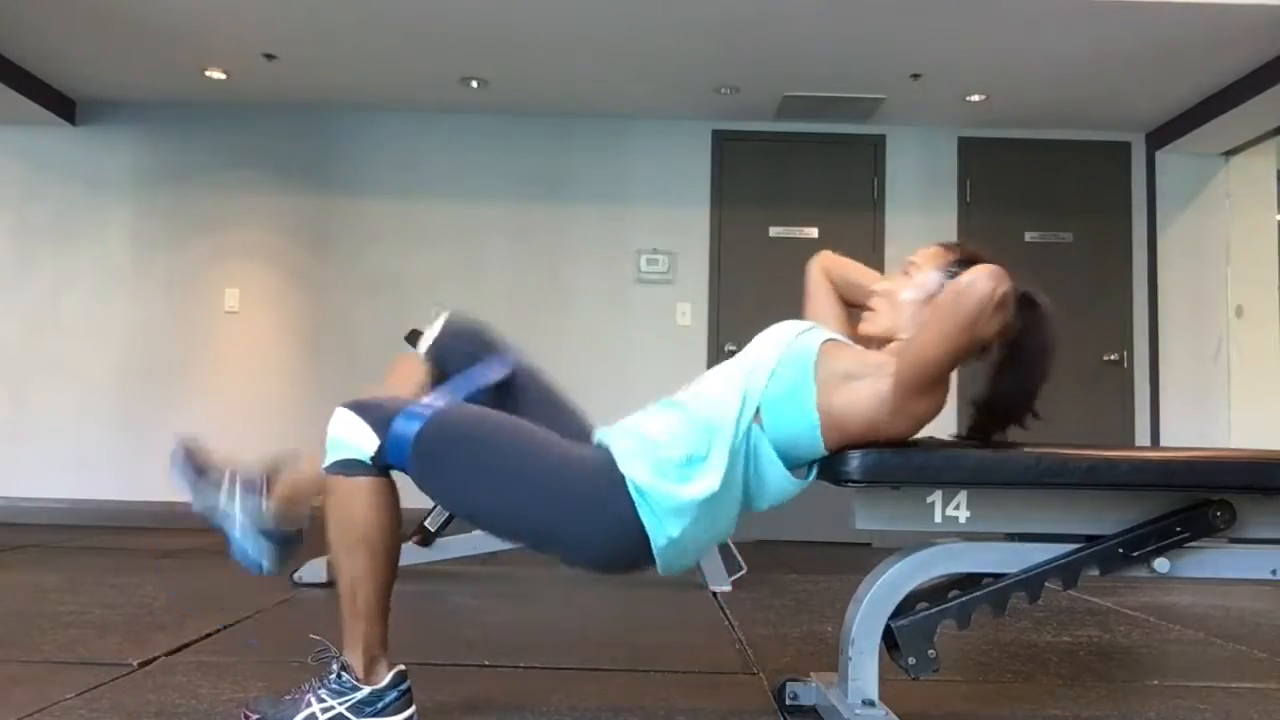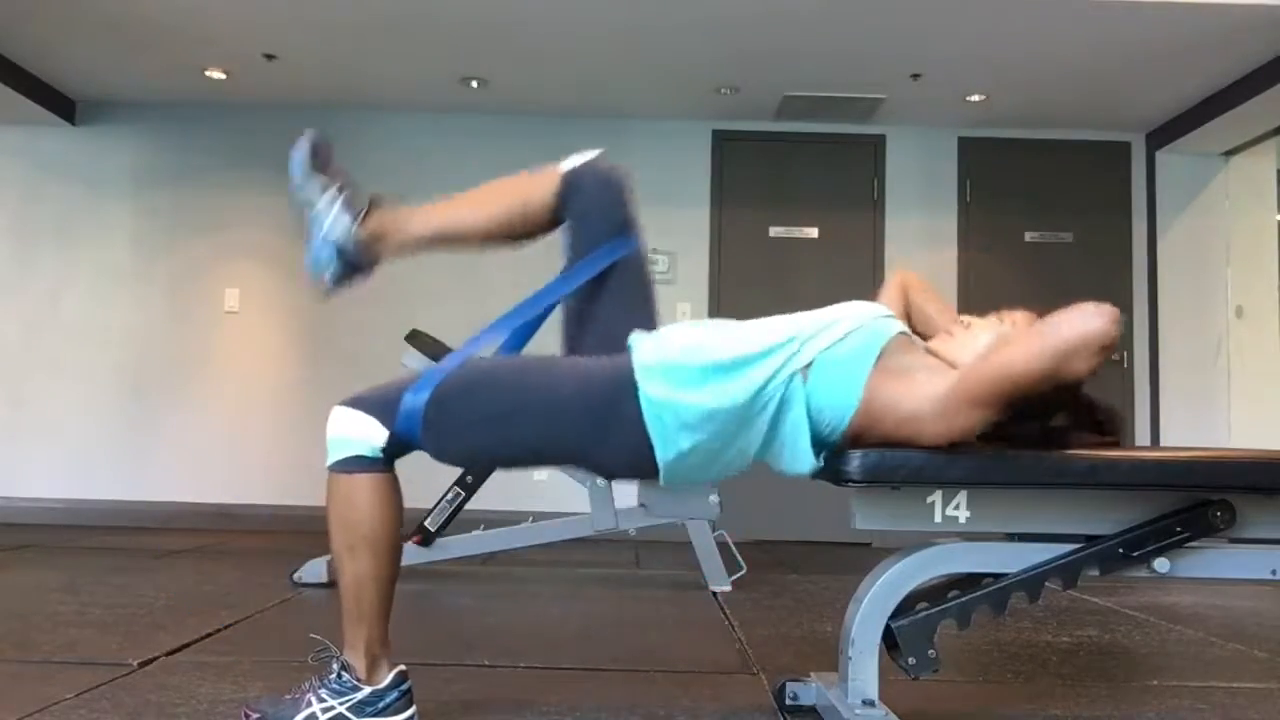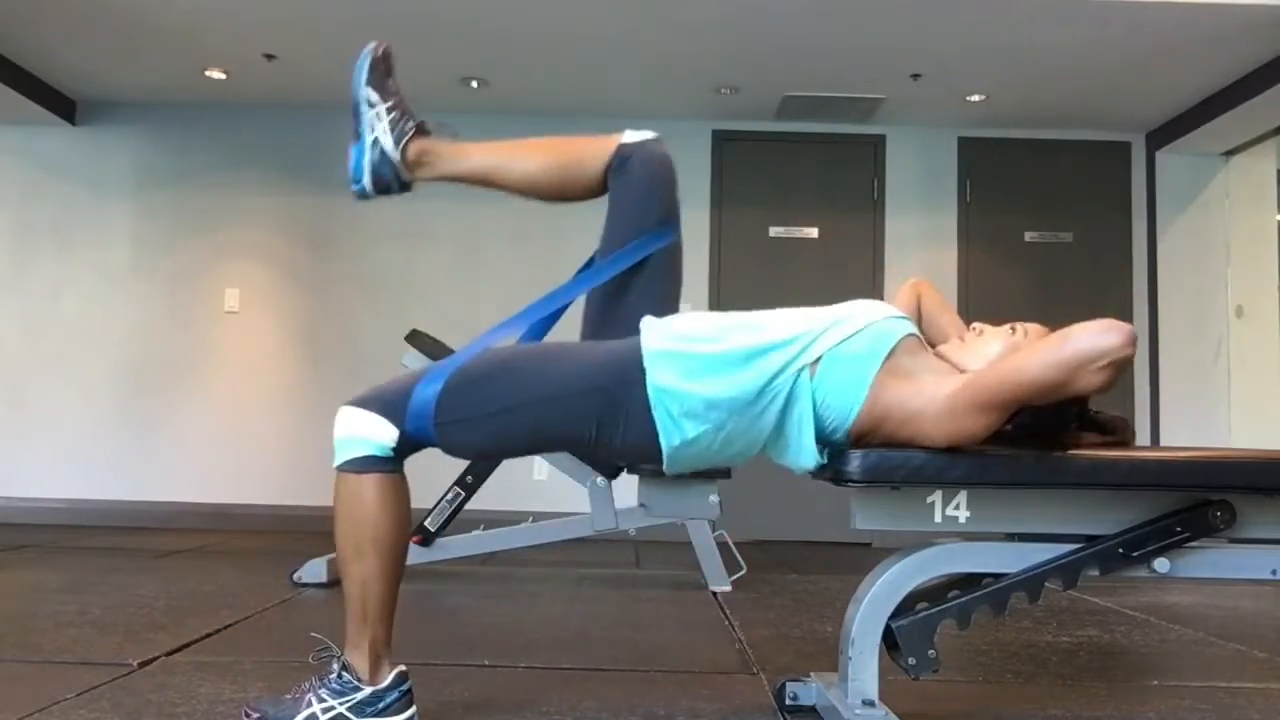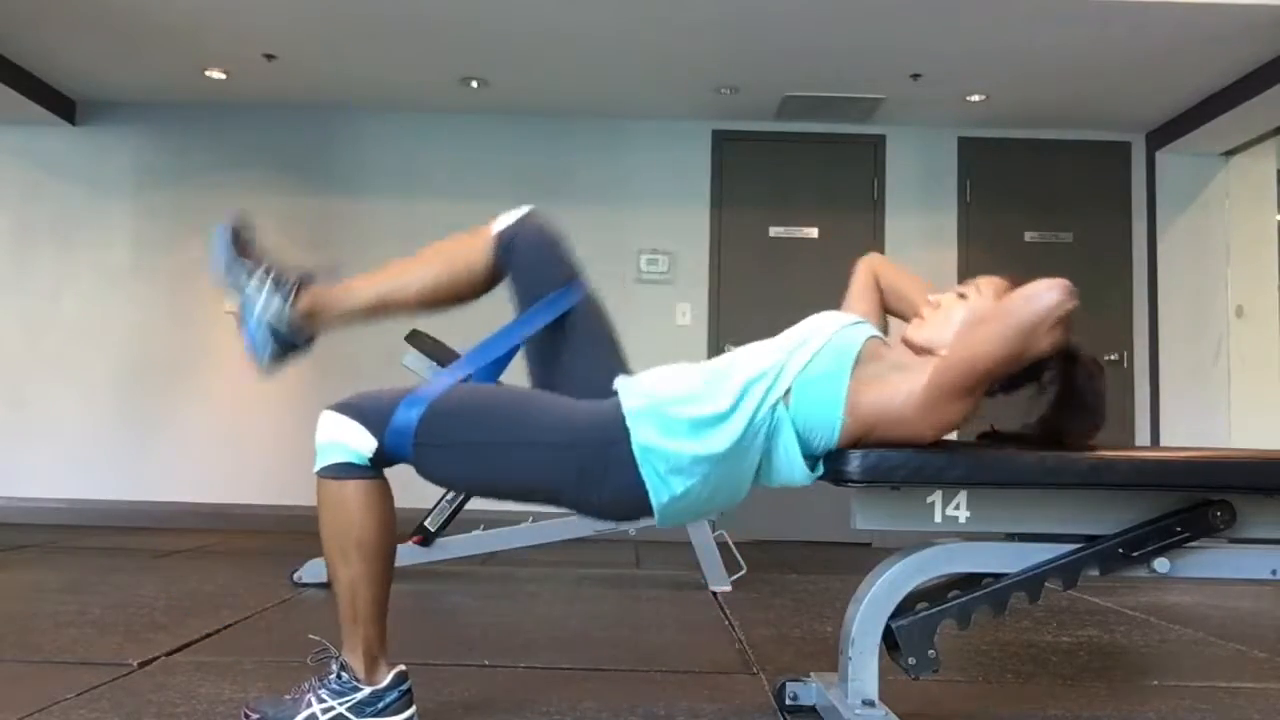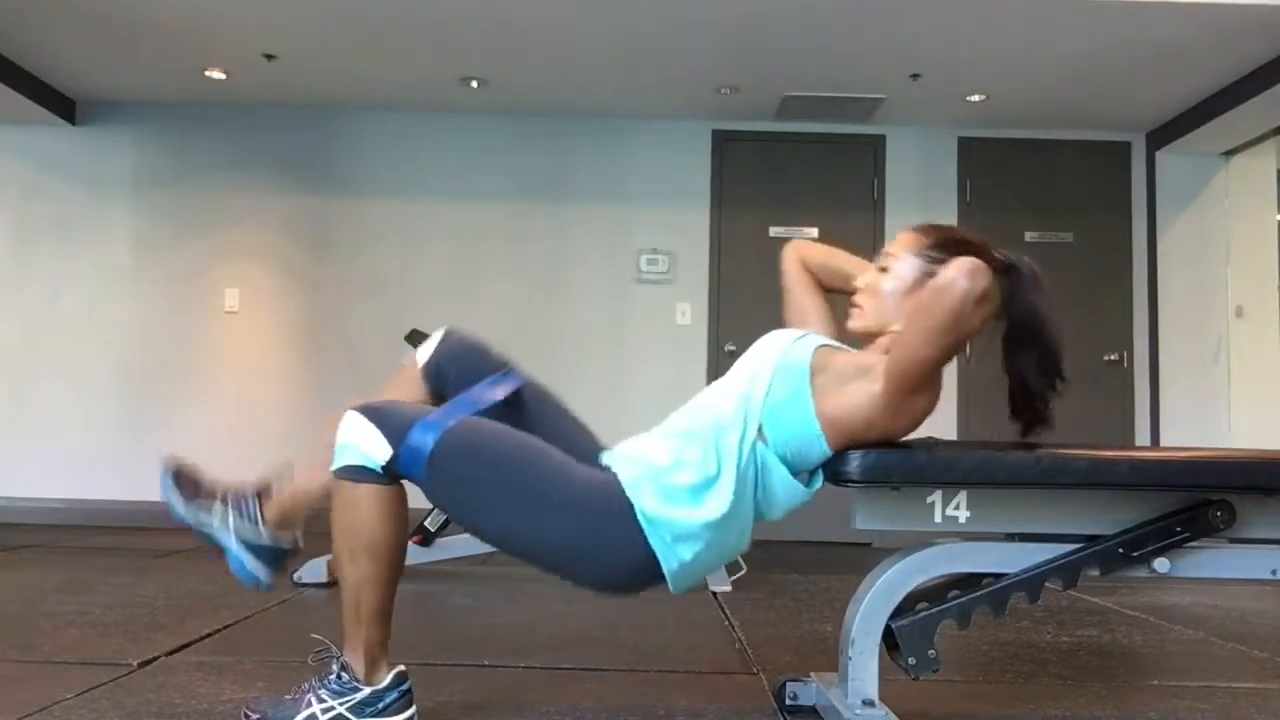
dt=0.3s
person 1, frame 1
left shoulder: (899, 391)
right shoulder: (851, 359)
left elbow: (991, 286)
right elbow: (822, 263)
left wrist: (933, 290)
right wrist: (886, 296)
left hip: (626, 499)
right hip: (615, 463)
left knee: (361, 428)
right knee: (448, 342)
right ankle: (275, 508)
person 1, frame 2
left shoulder: (947, 403)
right shoulder: (914, 355)
left elbow: (1096, 324)
right elbow: (900, 283)
left wrist: (996, 344)
right wrist: (946, 320)
left hip: (637, 408)
right hip: (645, 373)
left knee: (362, 424)
right knee: (590, 184)
right ankle: (366, 235)
person 1, frame 3
left shoulder: (957, 407)
right shoulder: (926, 365)
left elbow: (1110, 339)
right elbow: (918, 287)
left wrist: (995, 348)
right wrist: (962, 332)
left hip: (644, 391)
right hip: (651, 359)
left knee: (369, 426)
right knee: (640, 161)
right ankle: (407, 156)
person 1, frame 4
left shoulder: (931, 393)
right shoulder: (876, 346)
left elbow: (1053, 298)
right elbow: (871, 263)
left wrist: (968, 318)
right wrist: (930, 310)
left hip: (628, 454)
right hip: (624, 414)
left knee: (350, 431)
right knee: (524, 238)
right ankle: (301, 313)
person 1, frame 5
left shoulder: (895, 388)
right shoulder: (834, 358)
left elbow: (969, 280)
right elbow: (797, 255)
left wrist: (930, 279)
right wrist: (878, 273)
left hip: (634, 529)
right hip: (626, 487)
left knee: (371, 433)
right knee: (447, 361)
right ankle: (270, 522)
